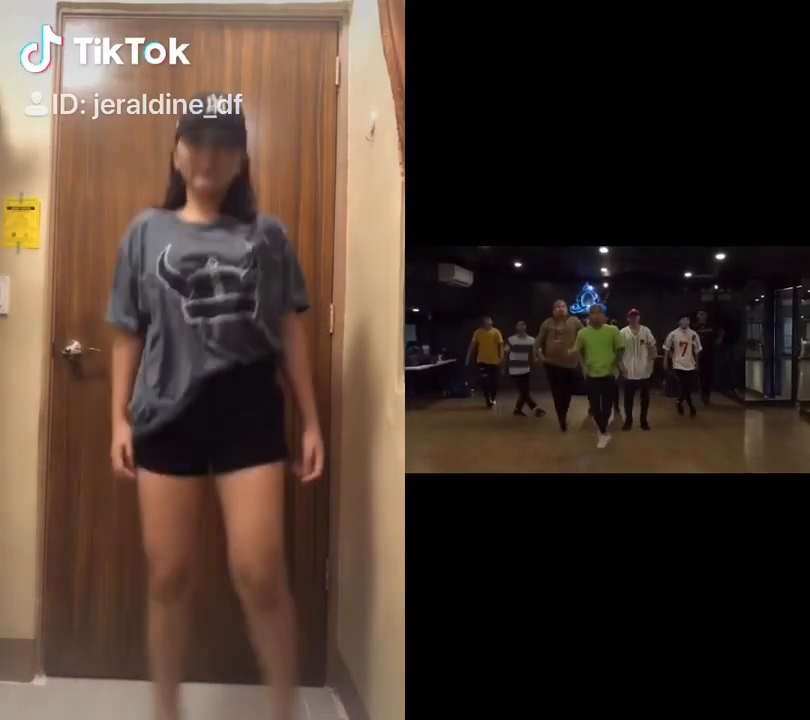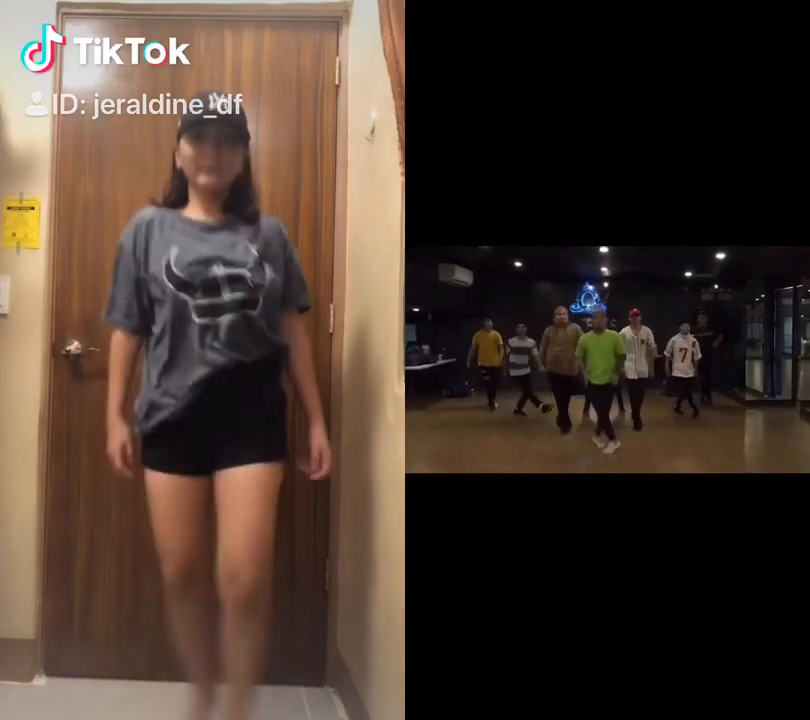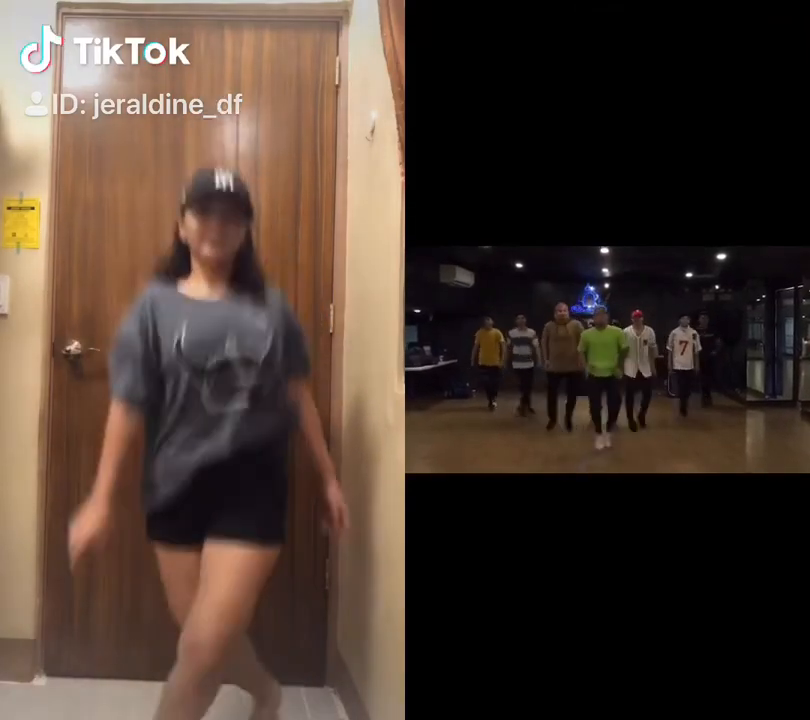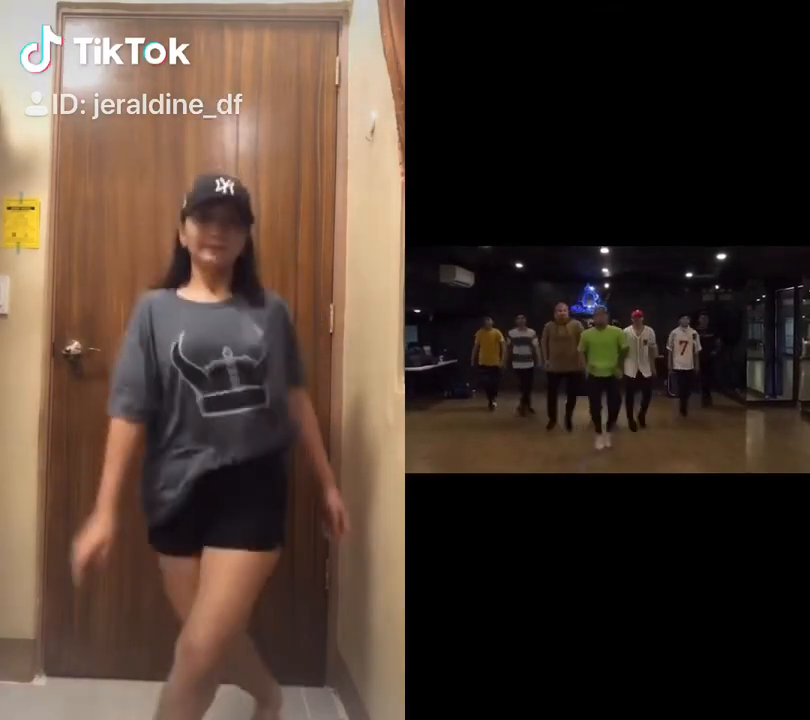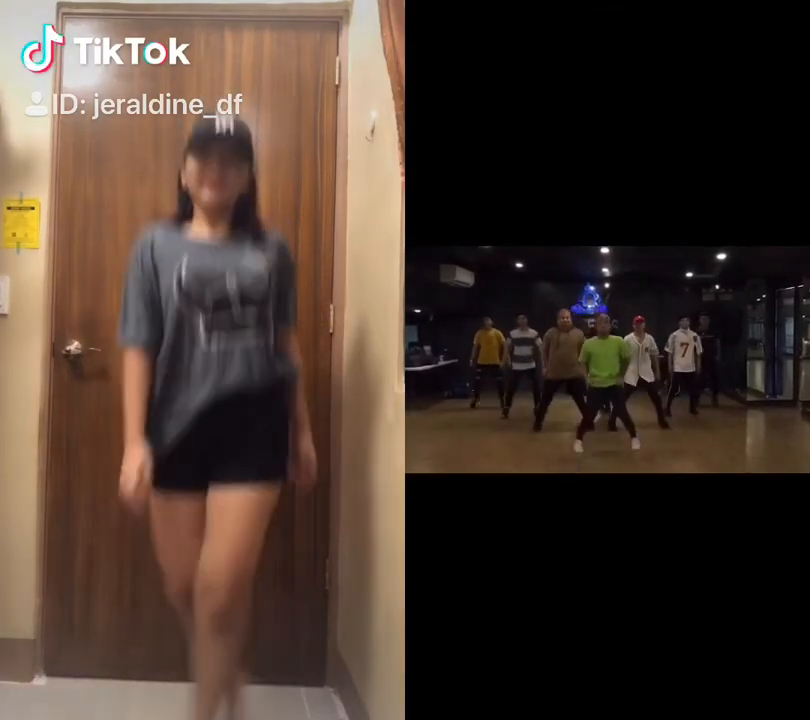
dt=0.1s
person 1, frame 1
left shoulder: (266, 235)
right shoulder: (147, 230)
left elbow: (291, 330)
right elbow: (128, 331)
left wrist: (311, 421)
right wrist: (119, 417)
left hip: (248, 409)
right hip: (167, 414)
left knee: (259, 579)
right knee: (168, 577)
person 1, frame 2
left shoulder: (268, 235)
right shoulder: (147, 229)
left elbow: (294, 329)
right elbow: (126, 331)
left wrist: (317, 421)
right wrist: (114, 417)
left hip: (250, 414)
right hip: (173, 413)
left knee: (244, 579)
right knee: (180, 577)
person 1, frame 3
left shoulder: (270, 306)
right shoulder: (156, 304)
left elbow: (298, 394)
right elbow: (126, 403)
left wrist: (328, 477)
right wrist: (100, 499)
left hip: (250, 480)
right hip: (177, 484)
left knee: (206, 646)
right knee: (202, 638)
person 1, frame 4
left shoulder: (272, 313)
right shoulder: (154, 311)
left elbow: (295, 398)
right elbow: (128, 413)
left wrist: (327, 483)
right wrist: (103, 513)
left hip: (252, 488)
right hip: (177, 490)
left knee: (200, 654)
right knee: (212, 643)
person 1, frame 5
left shoulder: (271, 250)
right shoulder: (157, 246)
left elbow: (285, 340)
right elbow: (137, 346)
left wrist: (302, 430)
right wrist: (134, 441)
left hip: (252, 432)
right hip: (178, 432)
left knee: (220, 593)
right knee: (184, 590)
